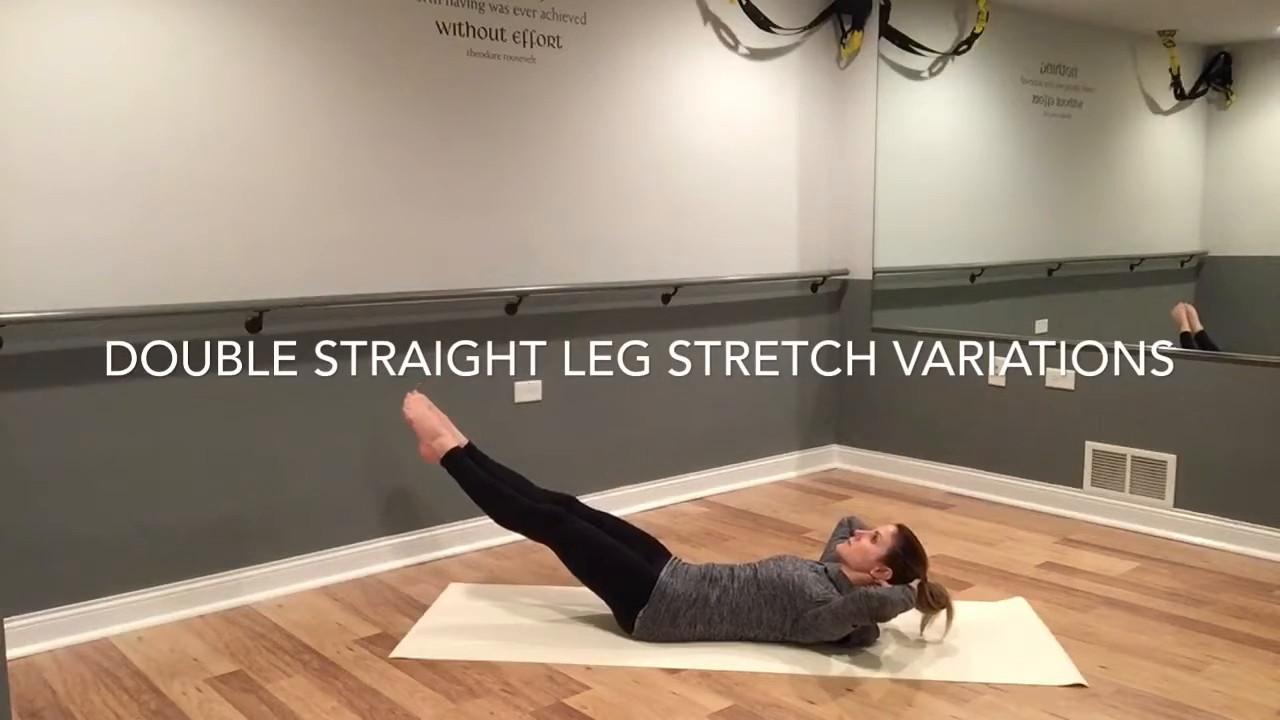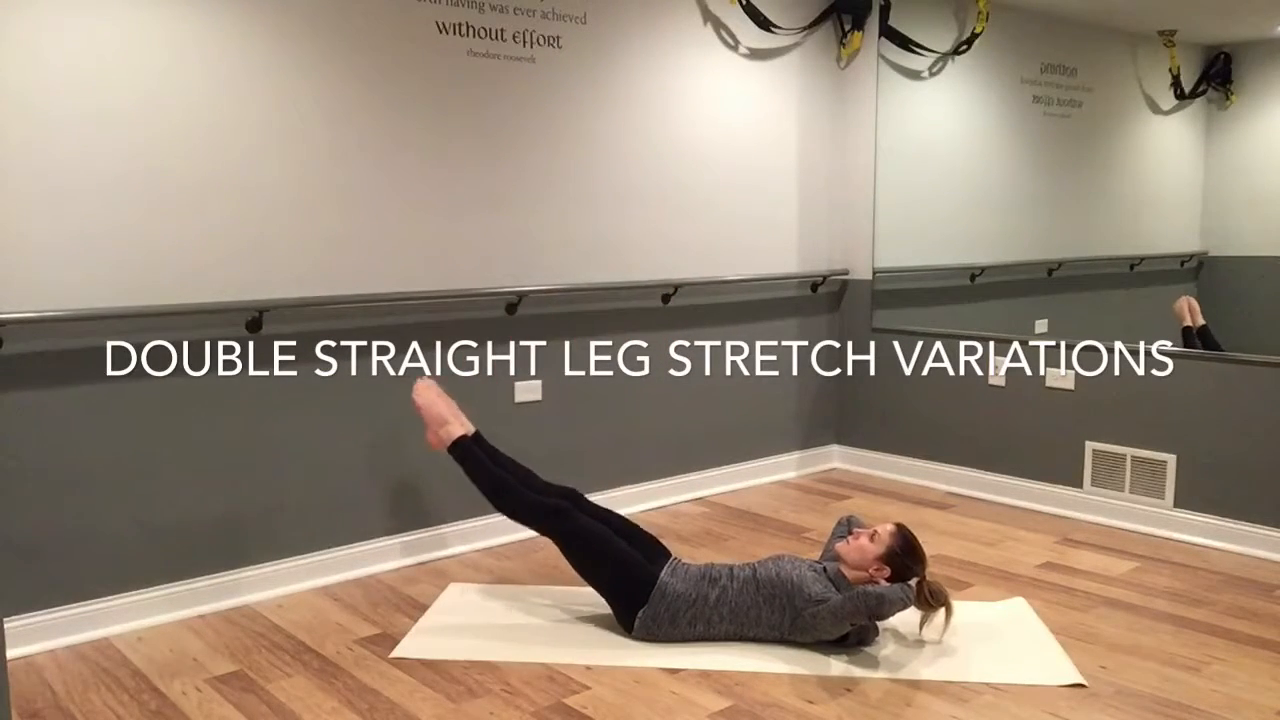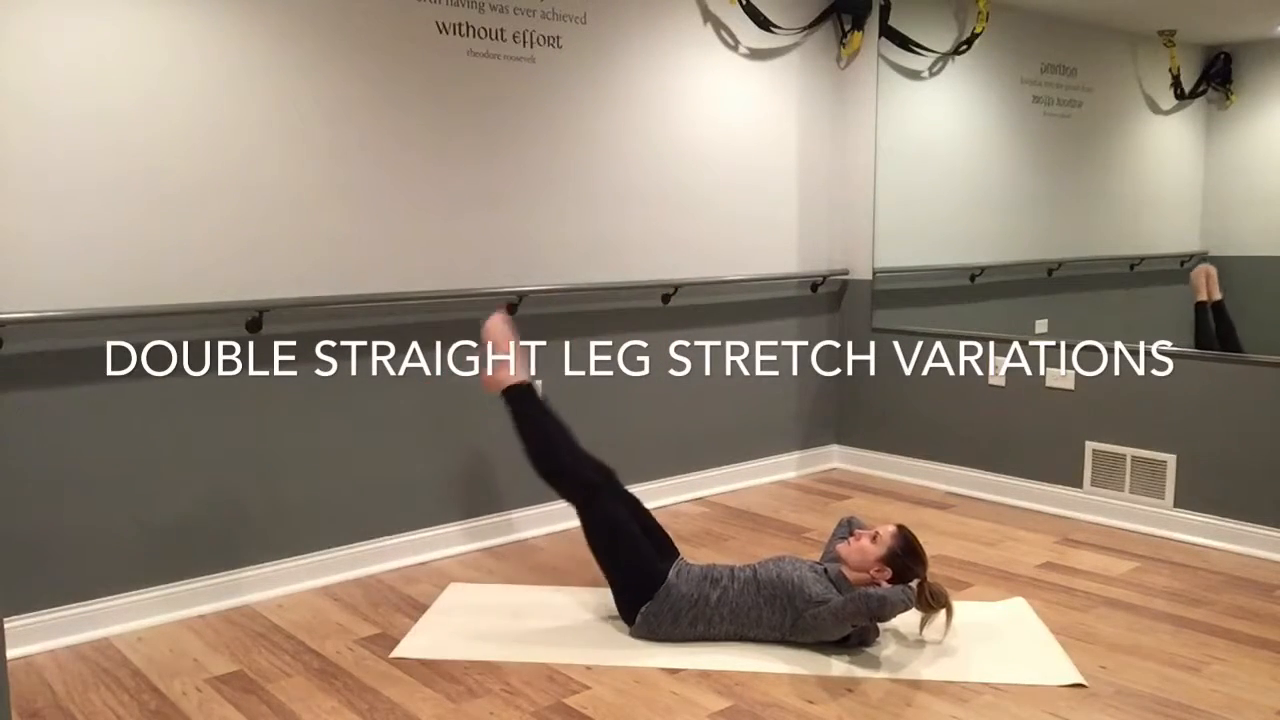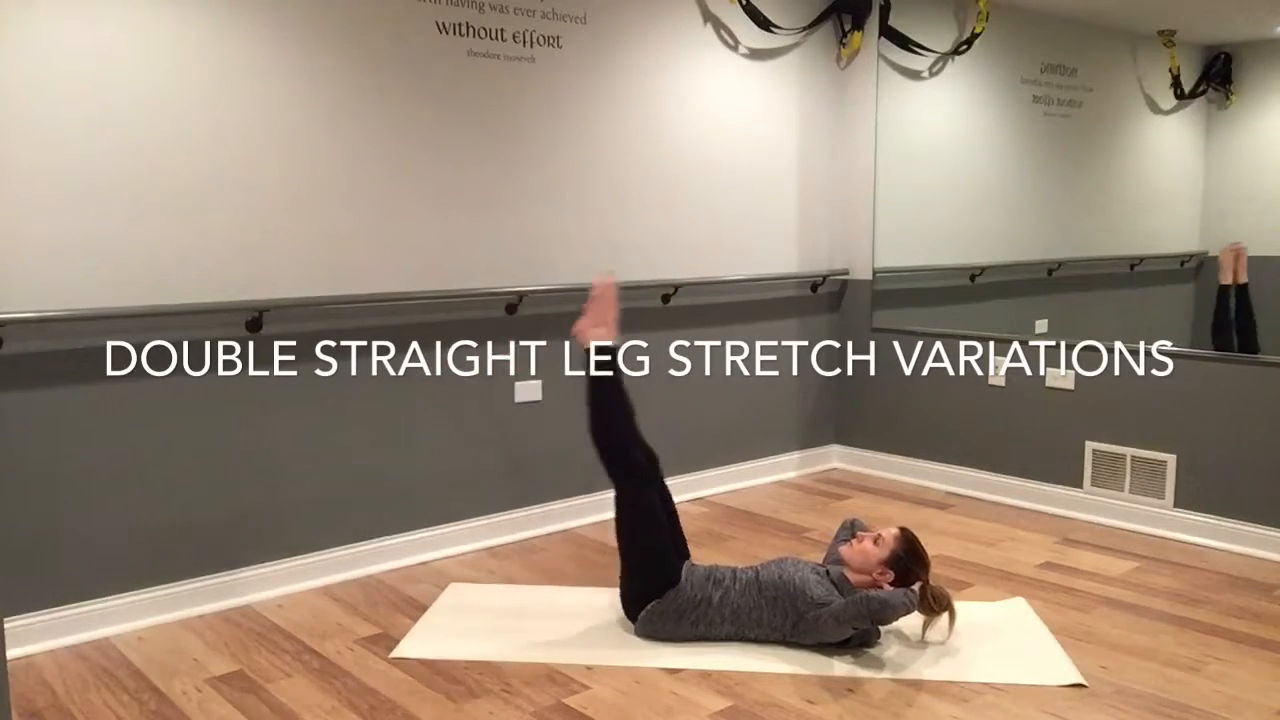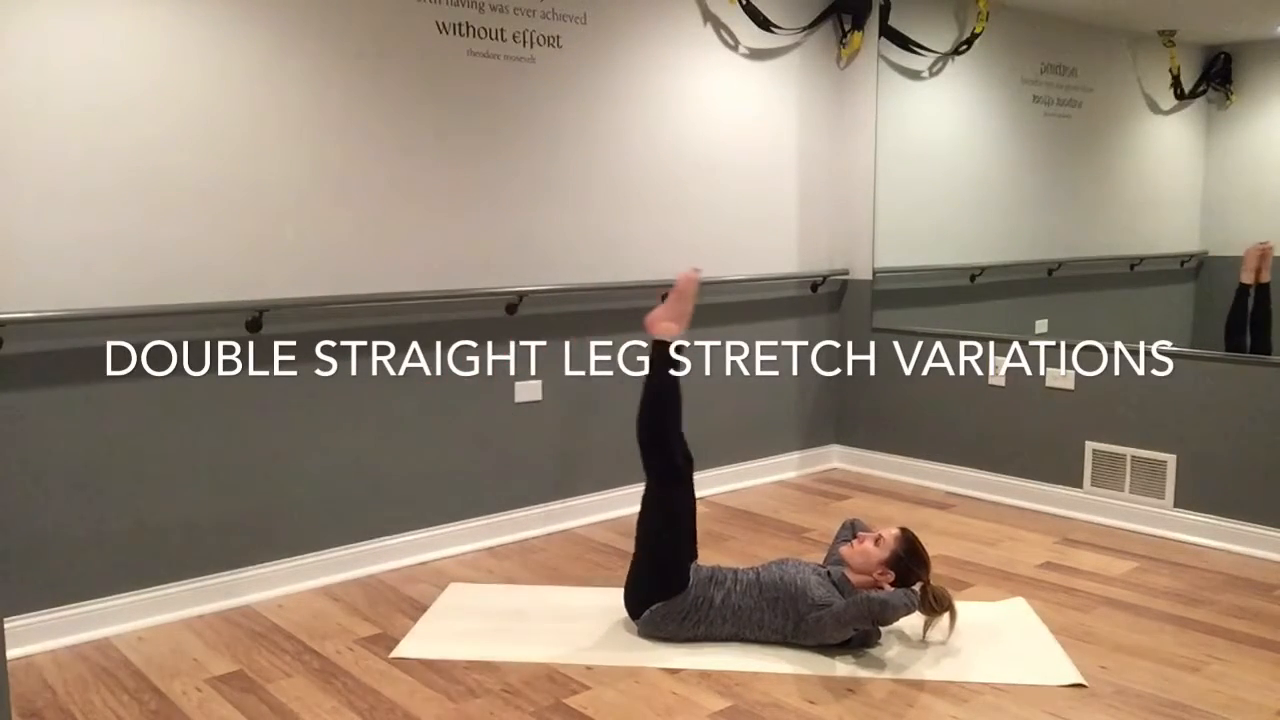
dt=0.3s
person 1, frame 1
left shoulder: (833, 613)
right shoulder: (833, 575)
left elbow: (876, 602)
right elbow: (845, 521)
left wrist: (911, 594)
left hip: (659, 607)
right hip: (677, 580)
left knee: (552, 522)
right knee: (567, 507)
left ankle: (449, 451)
right ankle: (456, 449)
person 1, frame 2
left shoulder: (832, 610)
right shoulder: (831, 574)
left elbow: (873, 599)
right elbow: (845, 520)
left wrist: (906, 591)
right wrist: (900, 562)
left hip: (658, 606)
right hip: (677, 580)
left knee: (556, 515)
right knee: (570, 502)
left ankle: (458, 438)
right ankle: (464, 437)
person 1, frame 3
left shoulder: (834, 615)
right shoulder: (832, 578)
left elbow: (872, 603)
right elbow: (847, 522)
left wrist: (909, 595)
left hip: (660, 609)
right hip: (676, 584)
left knee: (589, 491)
right knee: (599, 482)
left ankle: (513, 381)
right ankle: (515, 381)
person 1, frame 4
left shoulder: (833, 614)
right shoulder: (835, 577)
left elbow: (874, 604)
right elbow: (851, 524)
left wrist: (912, 594)
left hip: (661, 606)
right hip: (688, 584)
left knee: (635, 474)
right knee: (643, 468)
left ankle: (600, 345)
person 1, frame 5
left shoulder: (836, 614)
right shoulder: (838, 578)
left elbow: (877, 606)
right elbow: (850, 524)
left wrist: (912, 596)
left hip: (663, 607)
right hip: (686, 589)
left knee: (670, 471)
left ankle: (667, 337)
